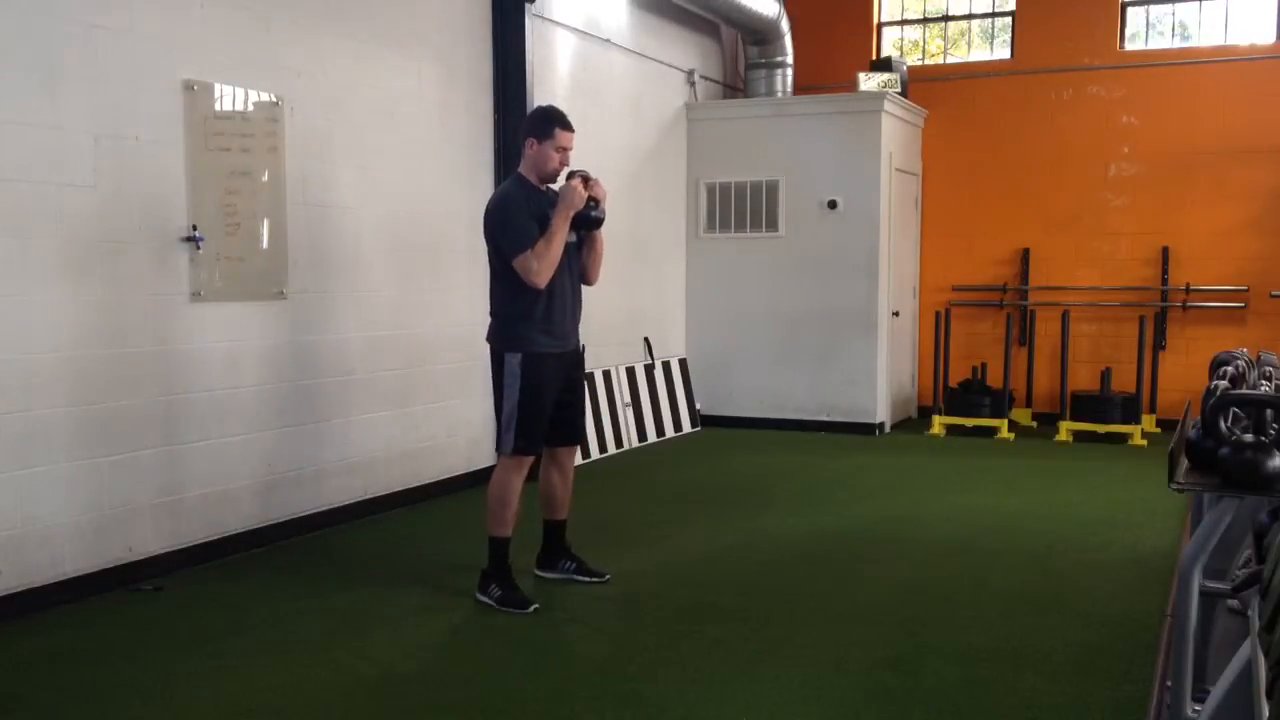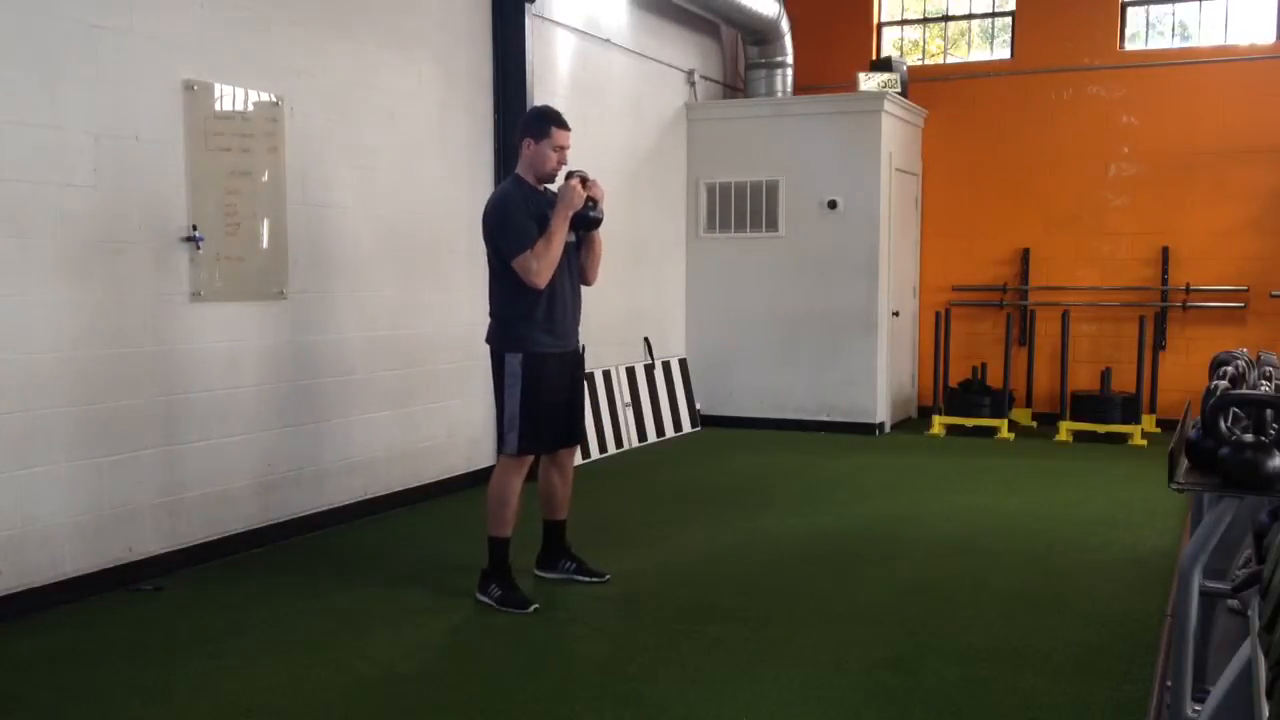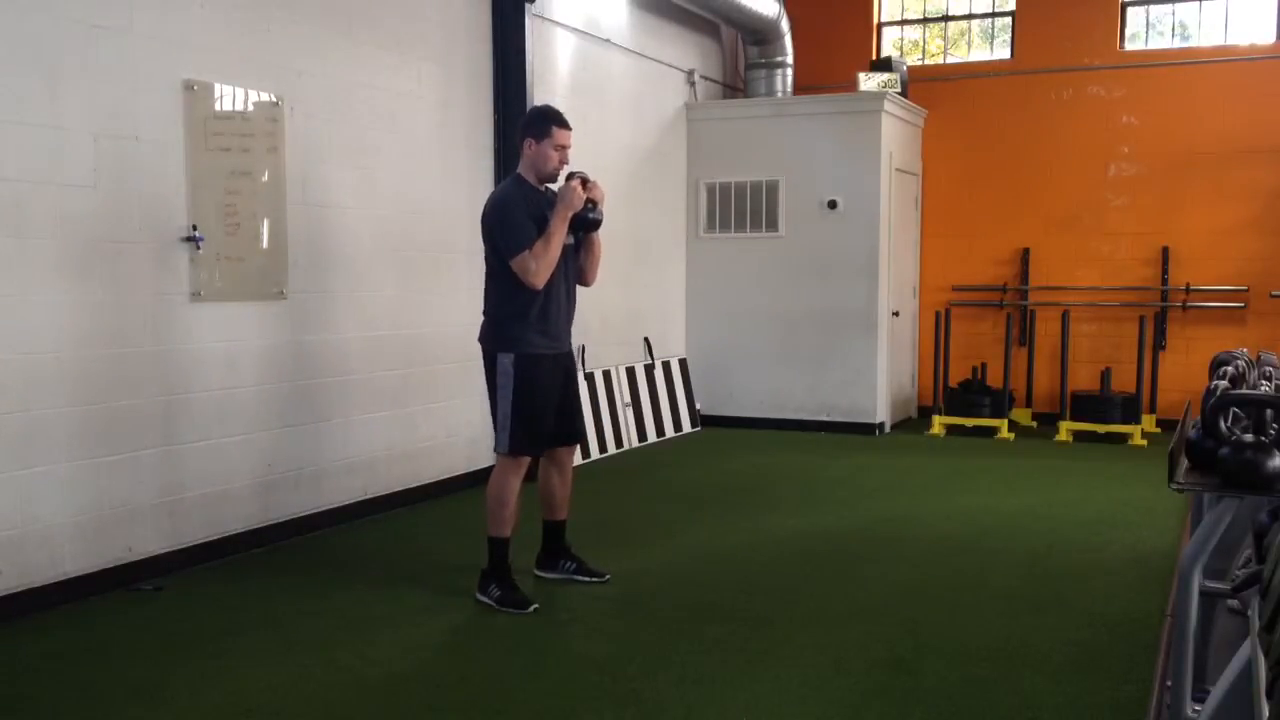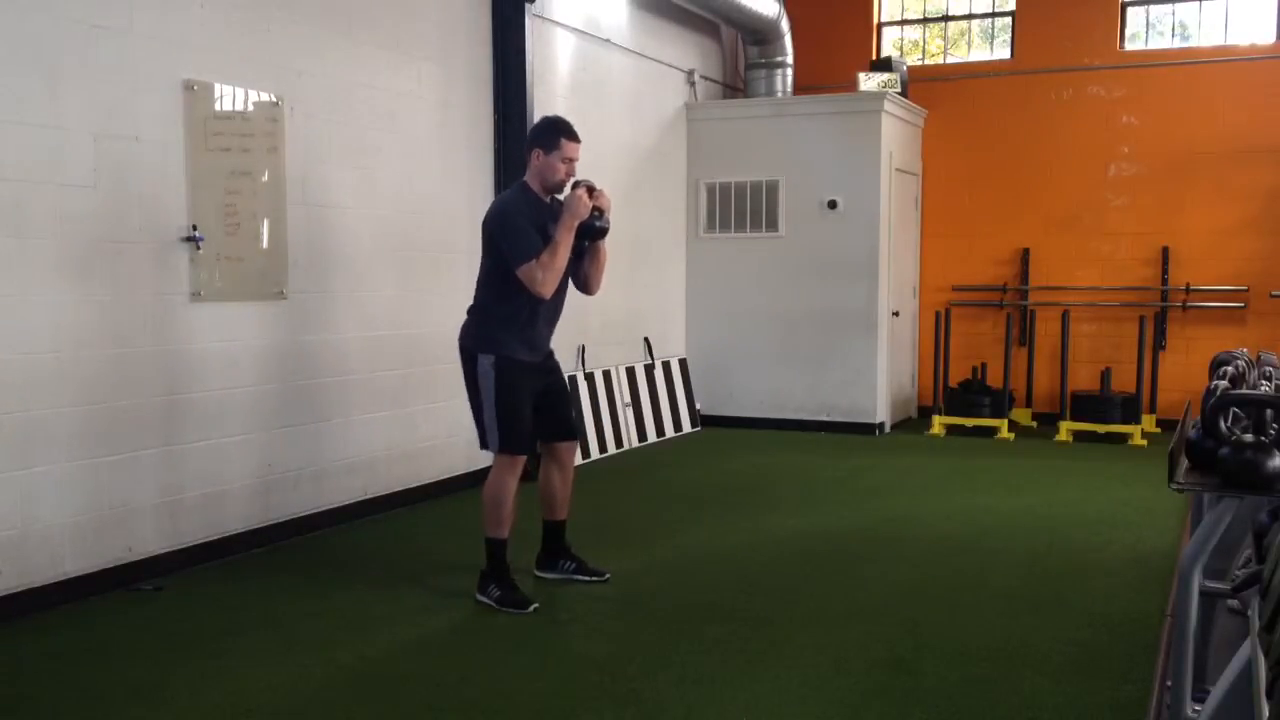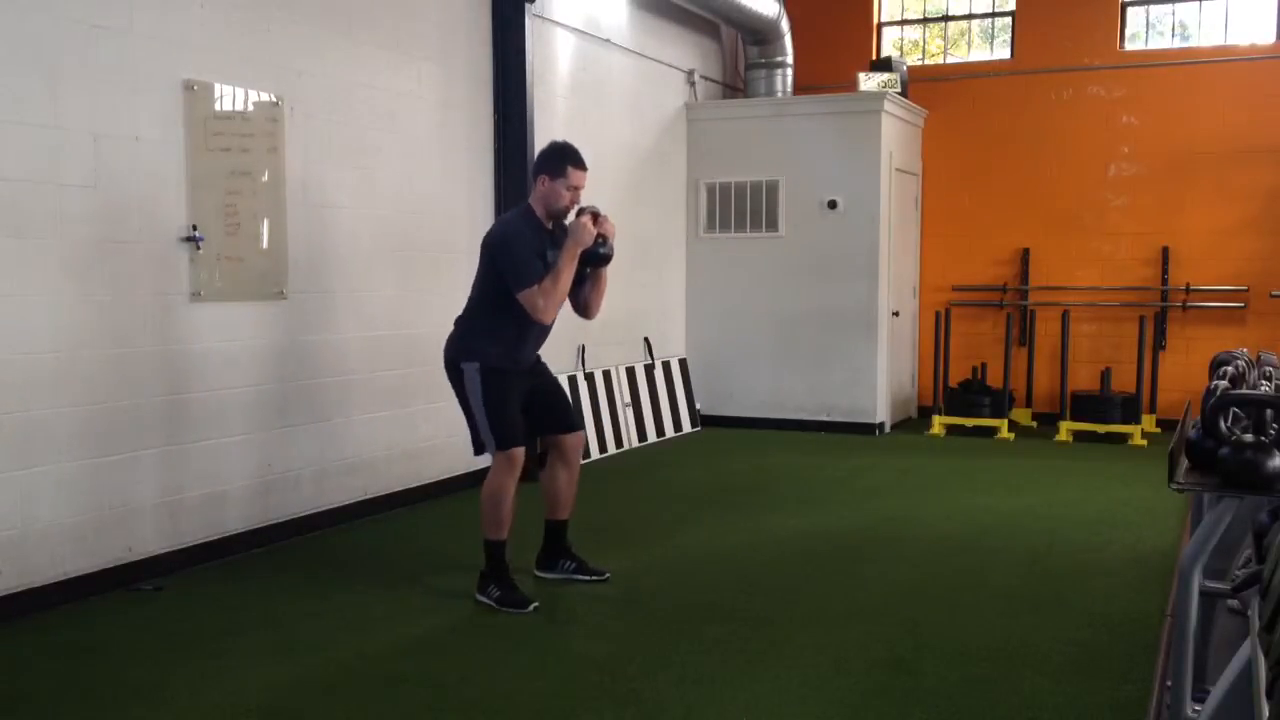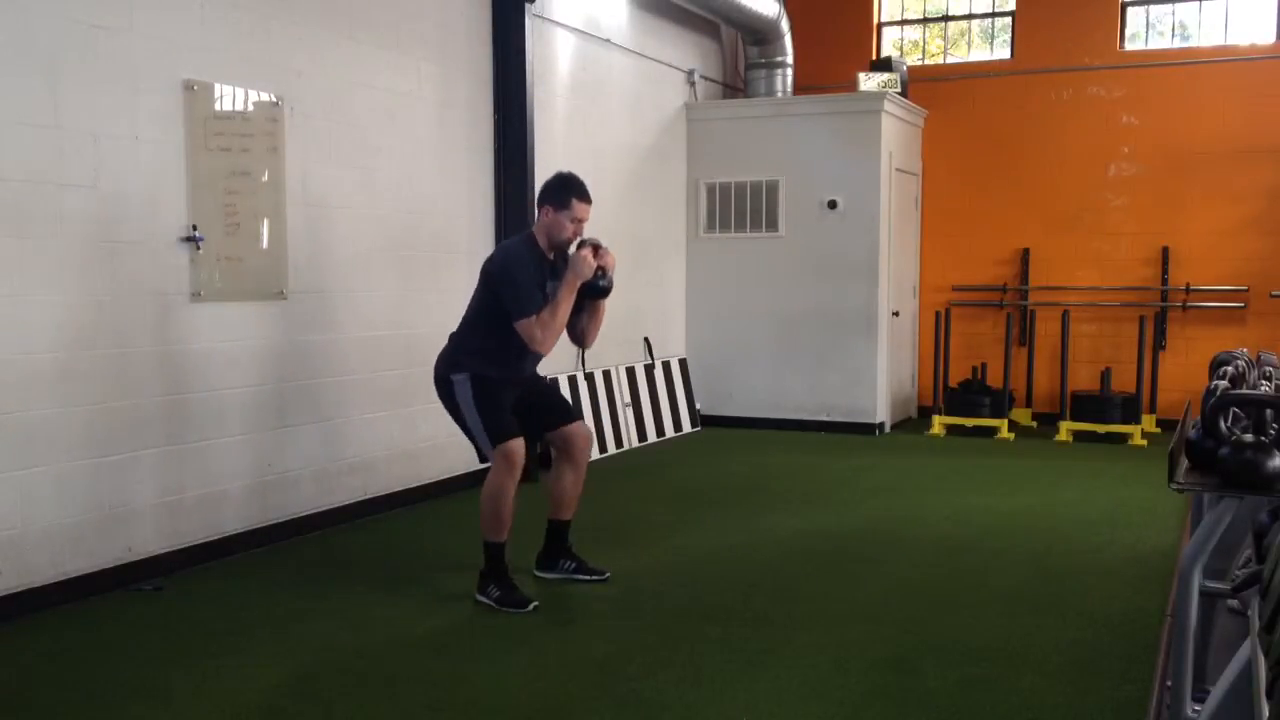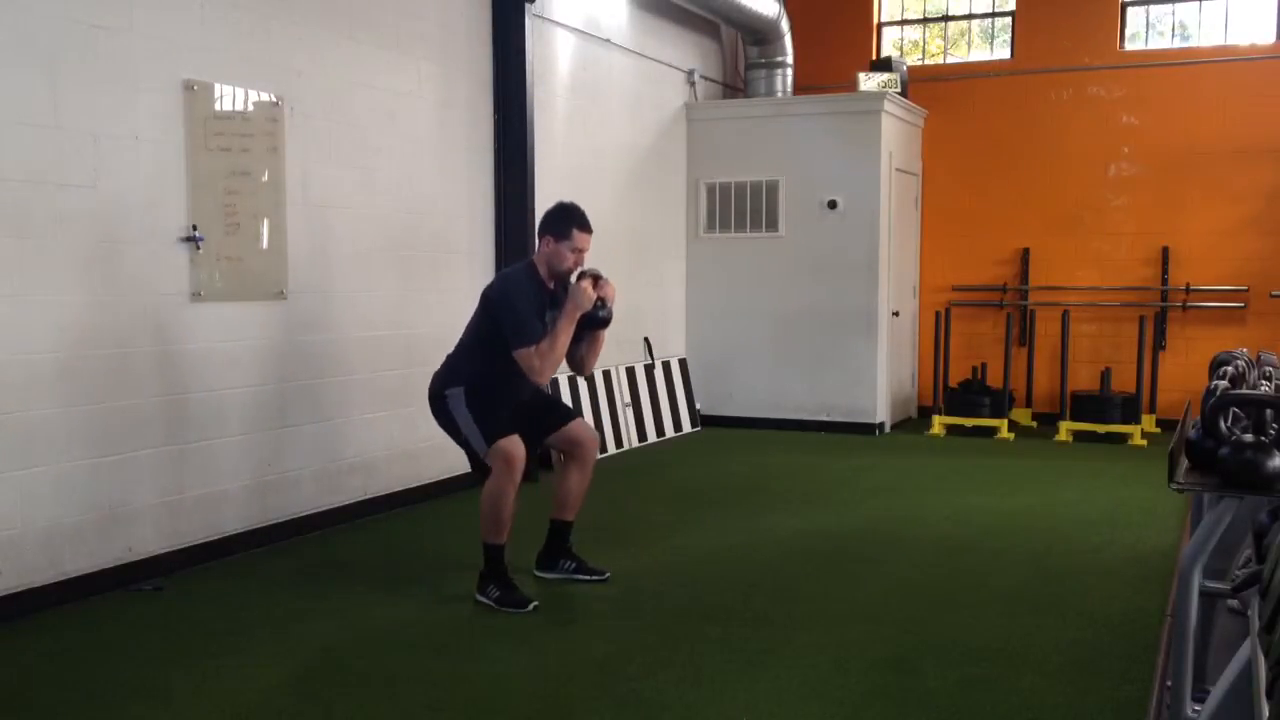
dt=0.2s
person 1, frame 1
left shoulder: (557, 199)
right shoulder: (509, 202)
left elbow: (589, 273)
right elbow: (536, 273)
right wrist: (564, 213)
left hip: (564, 346)
right hip: (523, 349)
left knee: (563, 450)
right knee: (518, 456)
left ankle: (554, 553)
right ankle: (495, 574)
person 1, frame 2
left shoulder: (555, 200)
right shoulder: (508, 202)
left elbow: (587, 274)
right elbow: (536, 273)
right wrist: (563, 214)
left hip: (564, 346)
right hip: (524, 350)
left knee: (563, 452)
right knee: (518, 457)
left ankle: (554, 553)
right ankle: (495, 575)
person 1, frame 3
left shoulder: (555, 199)
right shoulder: (507, 202)
left elbow: (585, 275)
right elbow: (534, 274)
right wrist: (563, 213)
left hip: (555, 347)
right hip: (516, 350)
left knee: (562, 450)
right knee: (516, 457)
left ankle: (554, 553)
right ankle: (494, 575)
person 1, frame 4
left shoulder: (558, 210)
right shoulder: (510, 210)
left elbow: (589, 284)
right elbow: (541, 284)
right wrist: (570, 222)
left hip: (536, 351)
right hip: (495, 351)
left knee: (563, 446)
right knee: (512, 456)
left ankle: (553, 553)
right ankle: (493, 575)
person 1, frame 5
left shoulder: (562, 233)
right shoulder: (512, 233)
left elbow: (587, 309)
right elbow: (544, 309)
right wrist: (573, 249)
left hip: (522, 359)
right hip: (479, 360)
left knee: (570, 442)
right knee: (511, 455)
left ankle: (554, 553)
right ankle: (493, 576)
person 1, frame 6
left shoulder: (562, 261)
right shoulder: (514, 261)
left elbow: (584, 339)
right elbow: (541, 340)
right wrist: (573, 281)
left hip: (515, 374)
right hip: (469, 374)
left knee: (577, 439)
right knee: (510, 454)
left ankle: (555, 552)
right ankle: (493, 576)
person 1, frame 7
left shoulder: (562, 289)
right shoulder: (513, 289)
left elbow: (581, 366)
right elbow: (541, 371)
right wrist: (573, 311)
left hip: (513, 393)
right hip: (463, 393)
left knee: (585, 441)
right knee: (511, 456)
left ankle: (555, 552)
right ankle: (492, 577)
